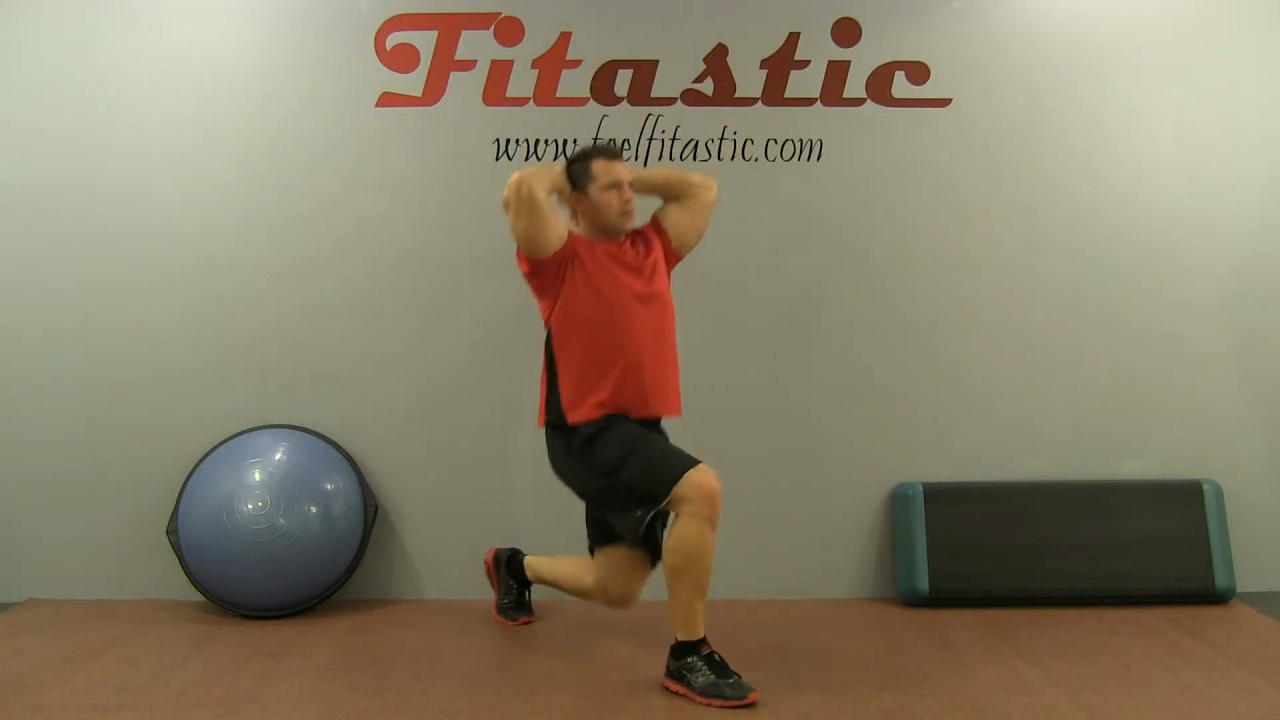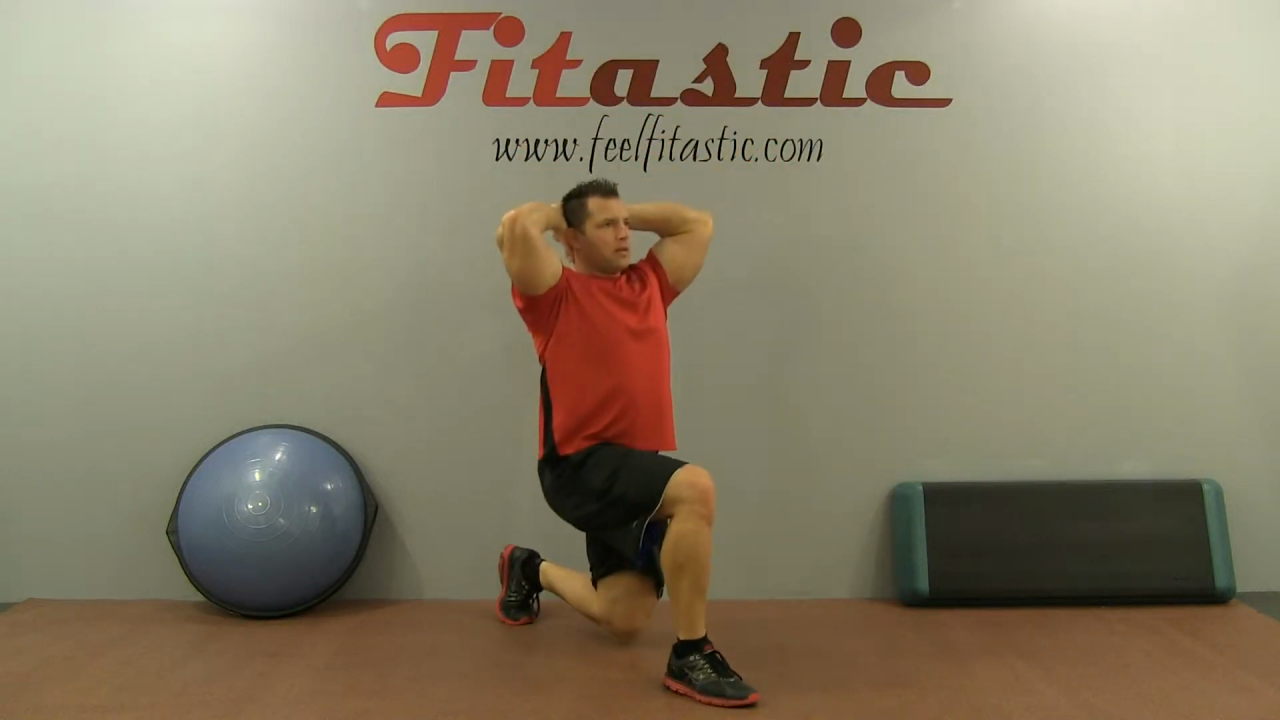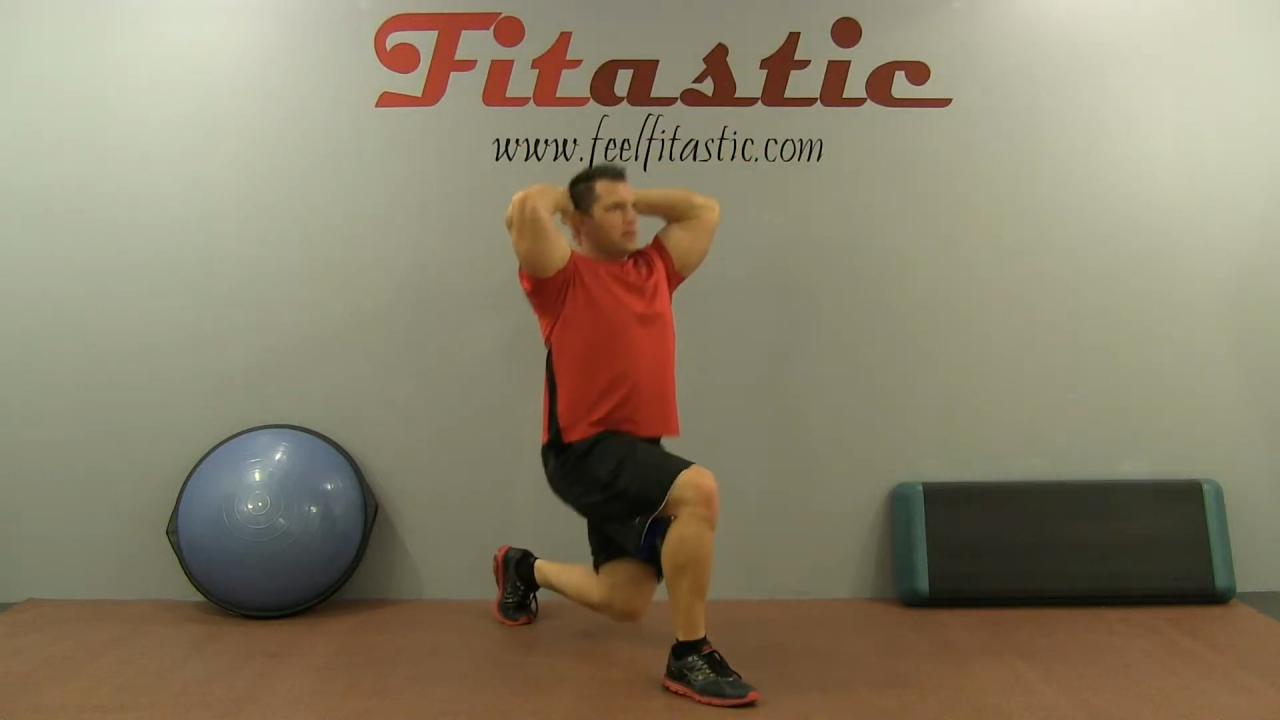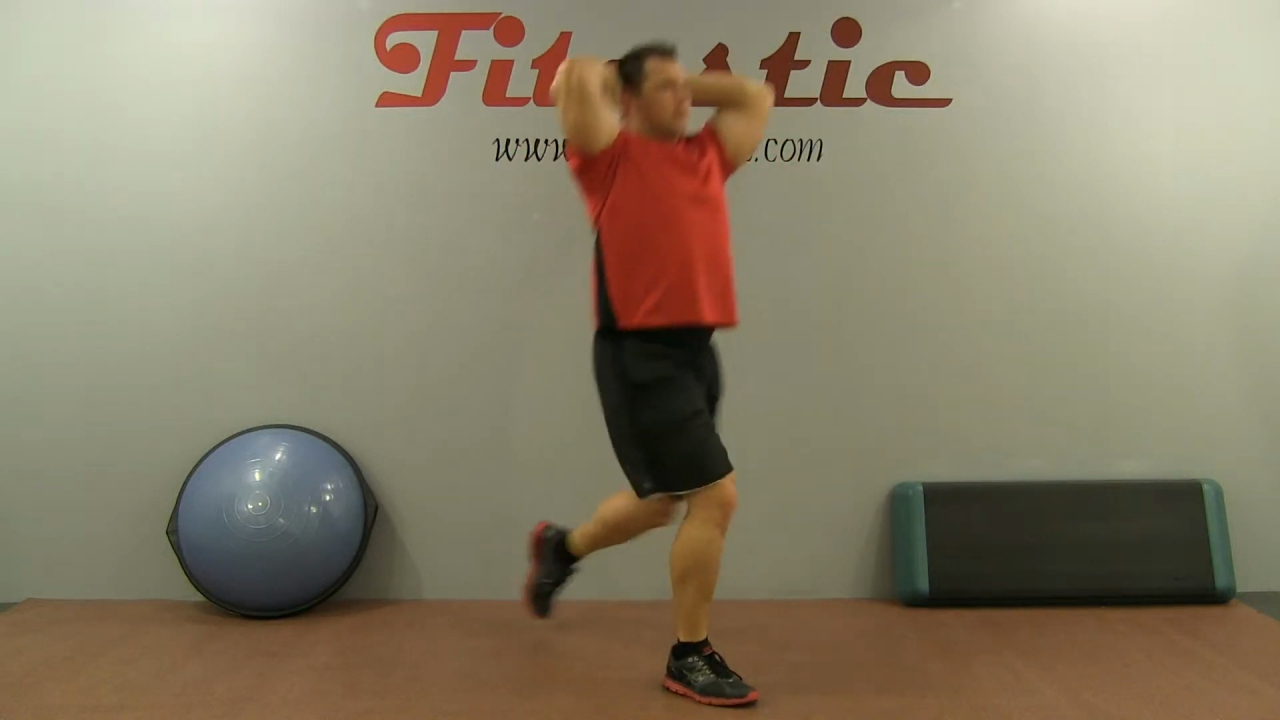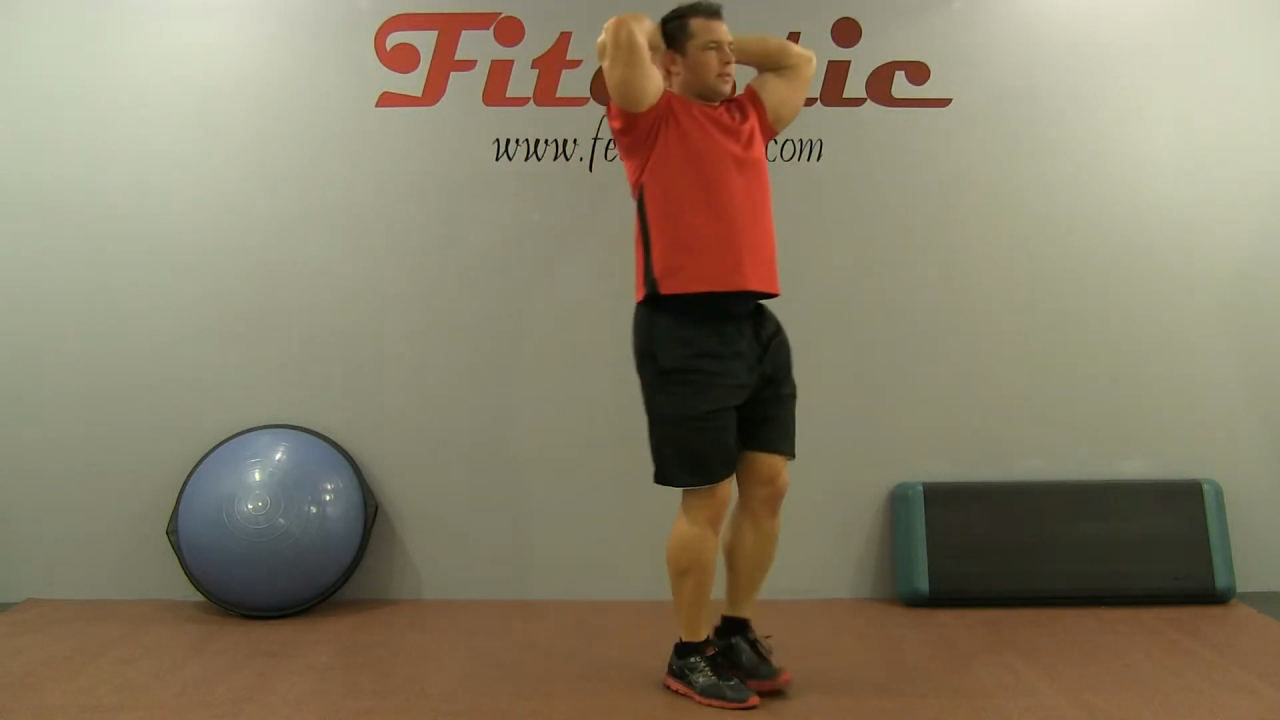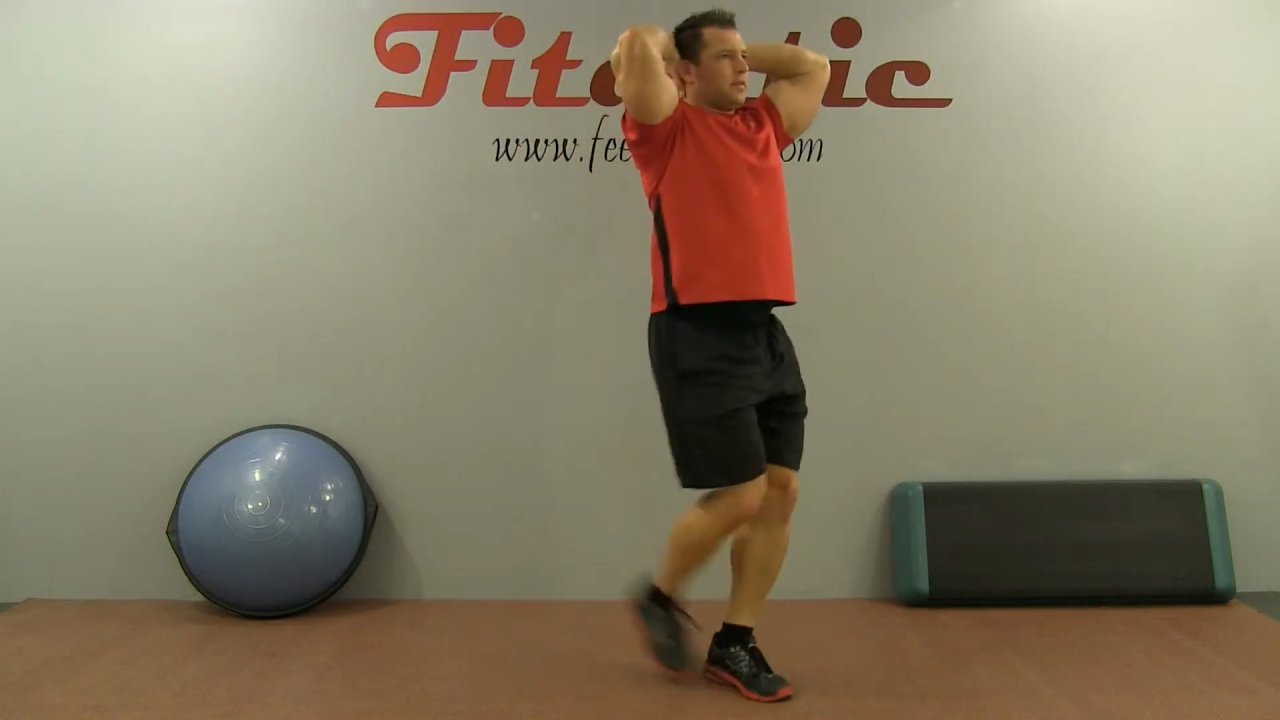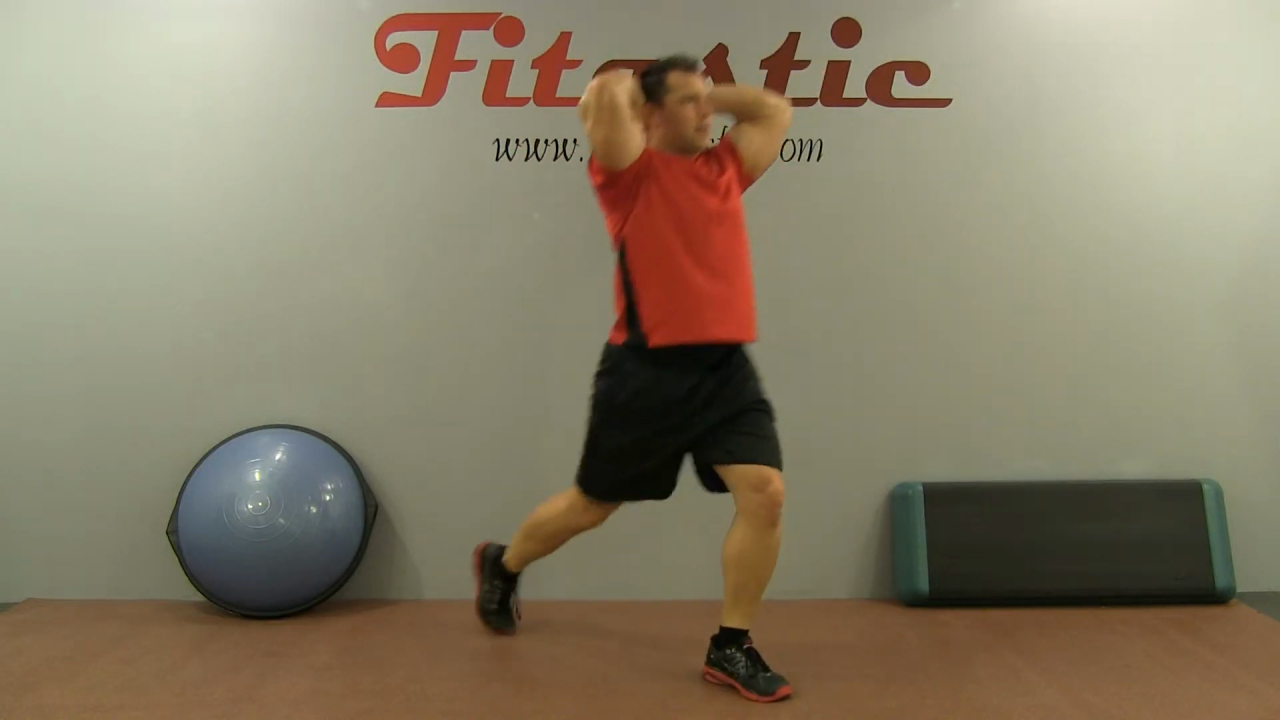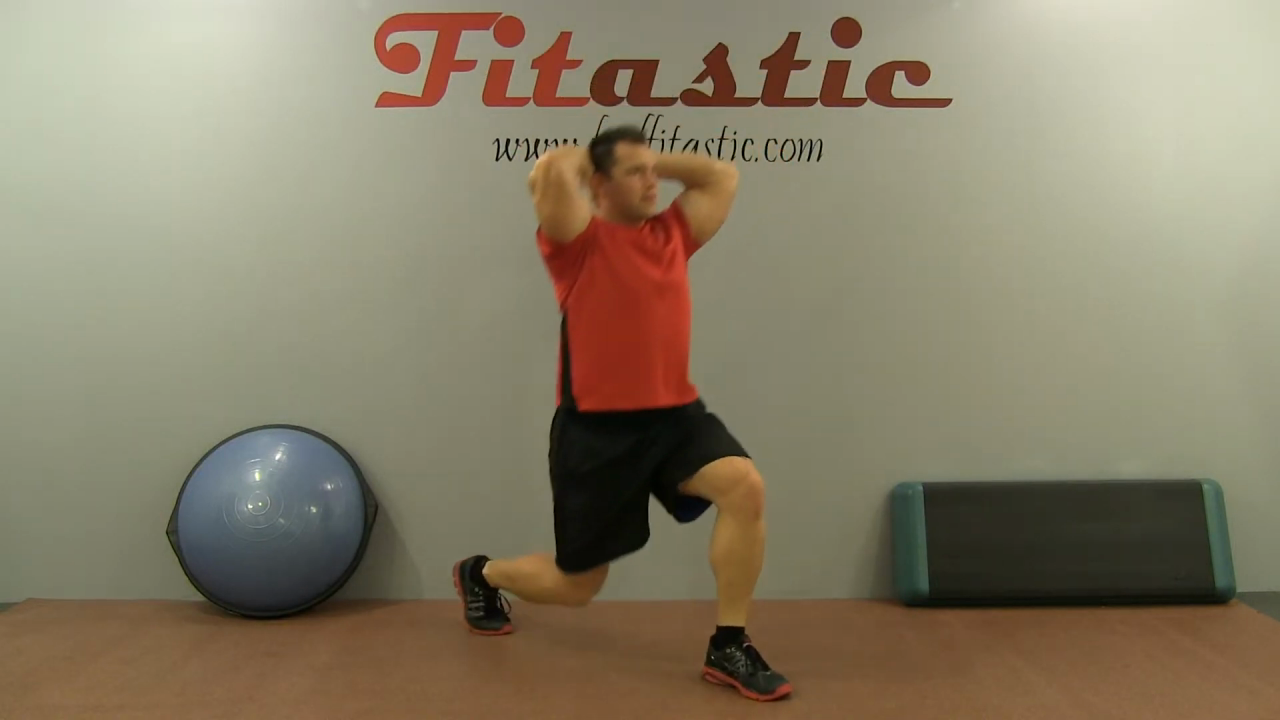
dt=0.4s
person 1, frame 1
left shoulder: (652, 248)
right shoulder: (561, 258)
left elbow: (702, 188)
right elbow: (523, 190)
left wrist: (632, 176)
right wrist: (561, 176)
left hip: (642, 426)
right hip: (587, 430)
left knee: (617, 589)
right knee: (701, 490)
left ankle: (516, 567)
right ankle: (688, 655)
person 1, frame 2
left shoulder: (648, 284)
right shoulder: (555, 294)
left elbow: (698, 224)
right elbow: (515, 227)
left wrist: (625, 212)
right wrist: (556, 214)
left hip: (635, 463)
right hip: (580, 464)
left knee: (623, 621)
right knee: (694, 489)
left ankle: (531, 570)
right ankle: (690, 655)
person 1, frame 3
left shoulder: (654, 268)
right shoulder: (563, 277)
left elbow: (705, 210)
right elbow: (525, 209)
left wrist: (634, 196)
right wrist: (564, 196)
left hip: (640, 448)
right hip: (584, 451)
left knee: (624, 602)
right knee: (698, 491)
left ankle: (524, 569)
right ankle: (689, 655)
person 1, frame 4
left shoulder: (706, 155)
right shoulder: (612, 157)
left elbow: (758, 98)
right elbow: (573, 81)
left wrist: (689, 83)
right wrist: (610, 76)
left hip: (695, 349)
right hip: (638, 354)
left knee: (658, 502)
right knee: (715, 498)
left ankle: (559, 548)
right ankle: (689, 655)
person 1, frame 5
left shoulder: (747, 118)
right shoulder: (652, 120)
left elbow: (800, 61)
left hip: (755, 324)
right hip: (683, 329)
left knee: (768, 483)
right knee: (709, 499)
left ankle: (736, 633)
right ankle: (691, 655)
person 1, frame 6
left shoulder: (762, 125)
right shoulder: (667, 129)
left elbow: (812, 66)
right elbow: (634, 49)
left wrist: (741, 51)
right wrist: (663, 43)
left hip: (764, 333)
right hip: (697, 336)
left knee: (779, 495)
right knee: (739, 496)
left ankle: (735, 643)
right ankle: (660, 597)
person 1, frame 7
left shoulder: (726, 168)
right shoulder: (632, 173)
left elbow: (775, 110)
right elbow: (603, 97)
left wrist: (708, 92)
right wrist: (630, 86)
left hip: (725, 365)
right hip: (648, 368)
left knee: (765, 495)
right knee: (591, 504)
left ankle: (732, 646)
right ankle: (500, 565)
person 1, frame 8
left shoulder: (672, 234)
right shoulder: (579, 241)
left elbow: (723, 175)
right elbow: (551, 172)
left wrist: (654, 159)
right wrist: (584, 157)
left hip: (674, 414)
right hip: (598, 428)
left knee: (744, 487)
right knee: (576, 584)
left ankle: (729, 646)
right ankle: (479, 575)
